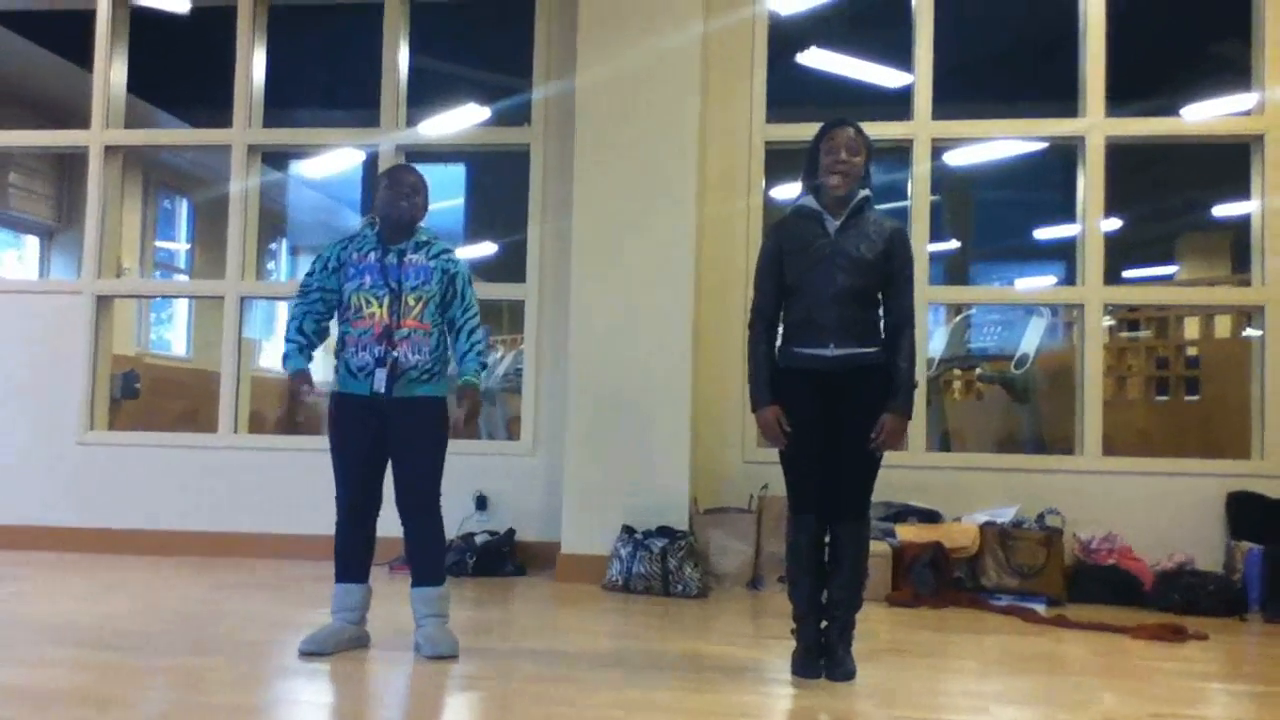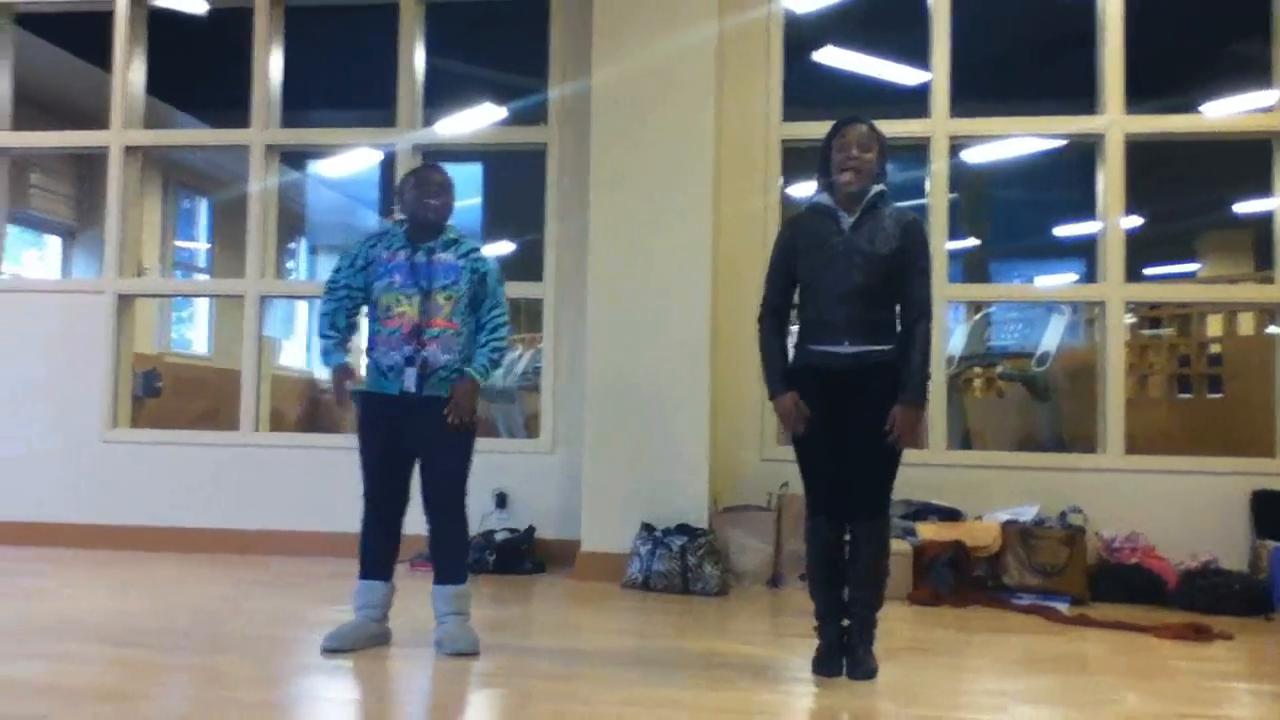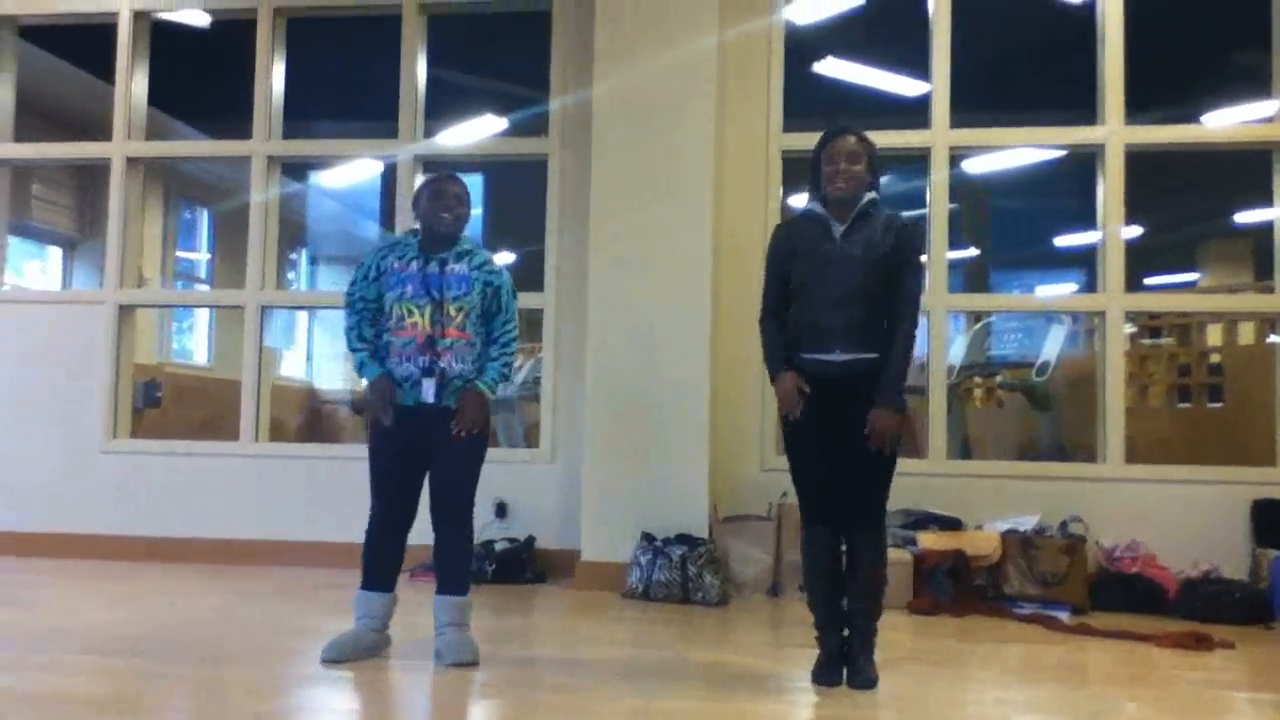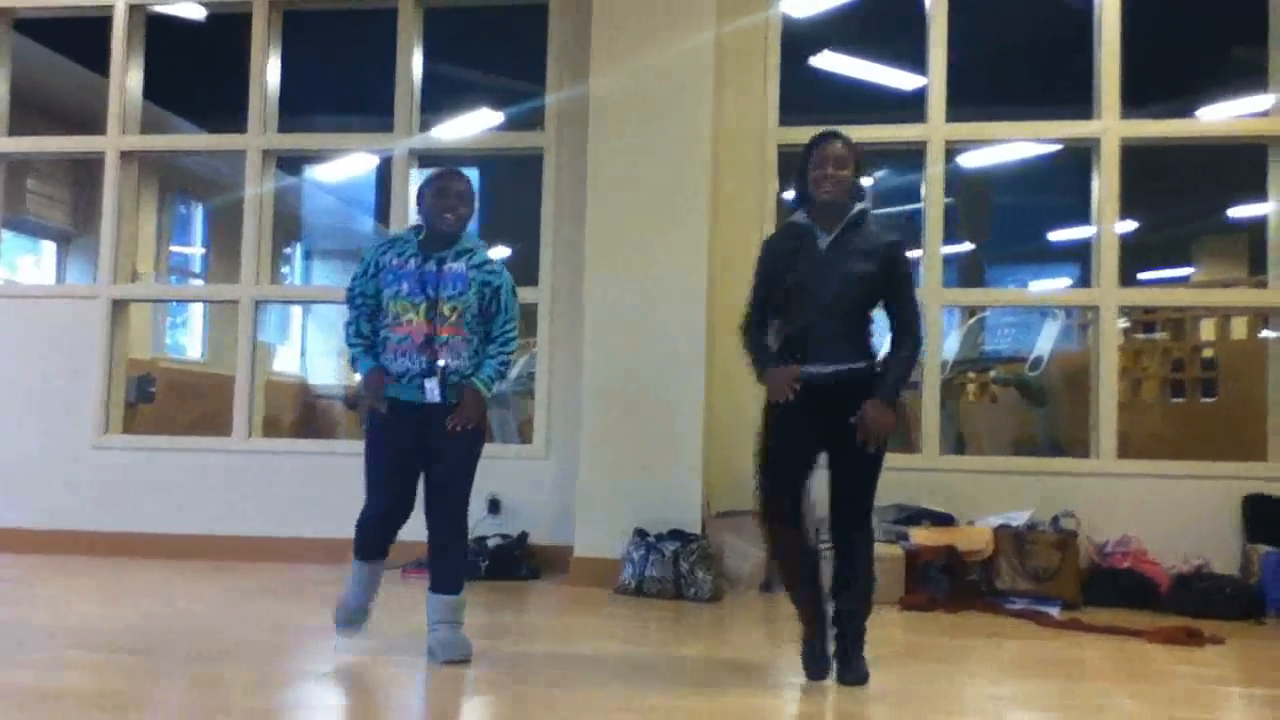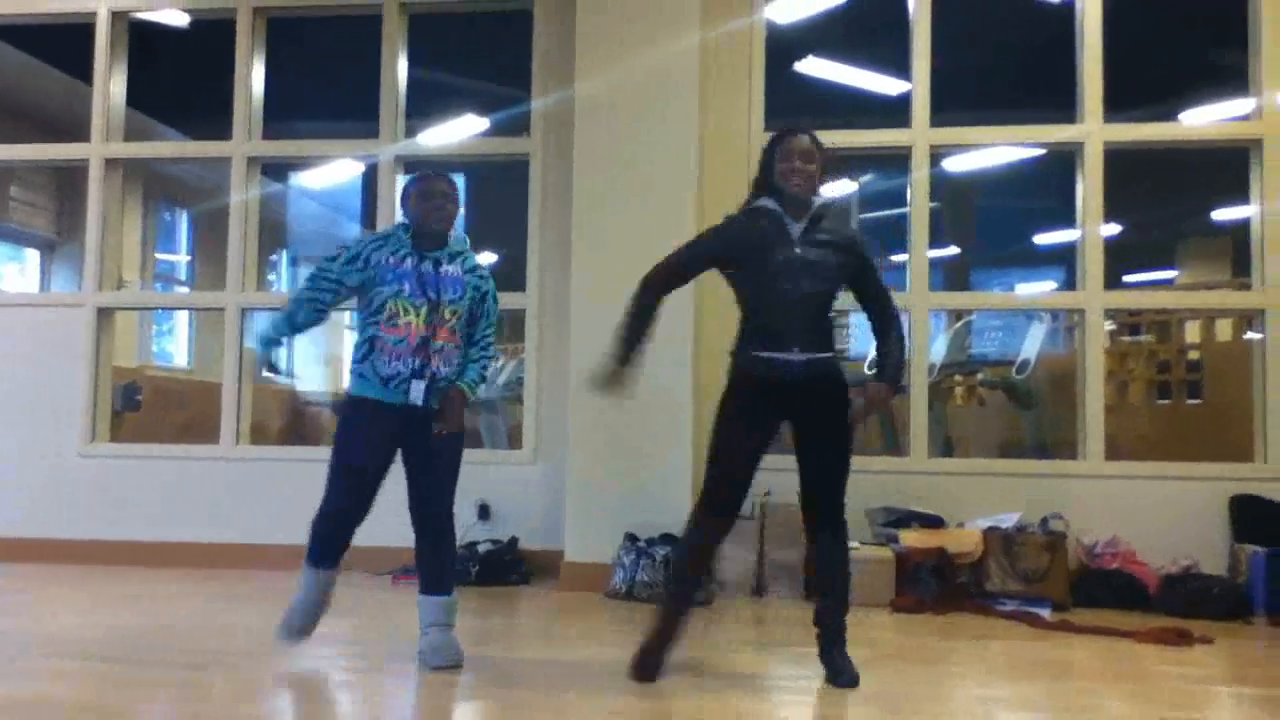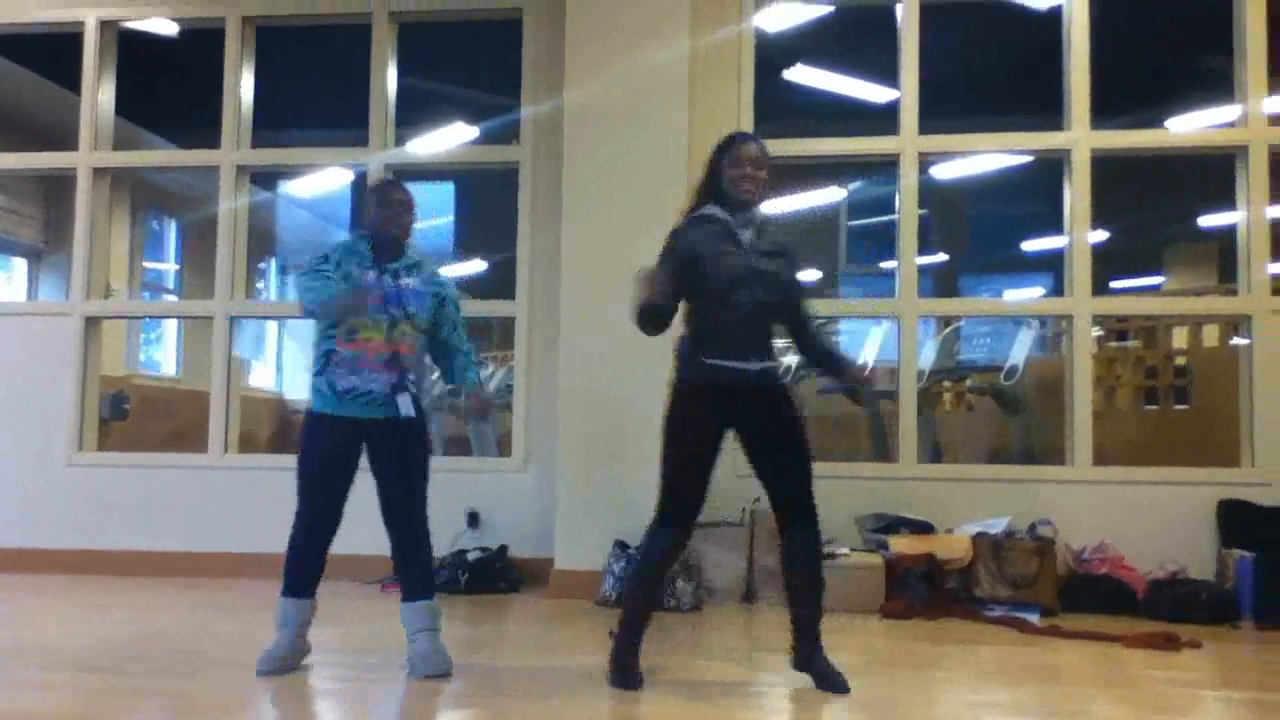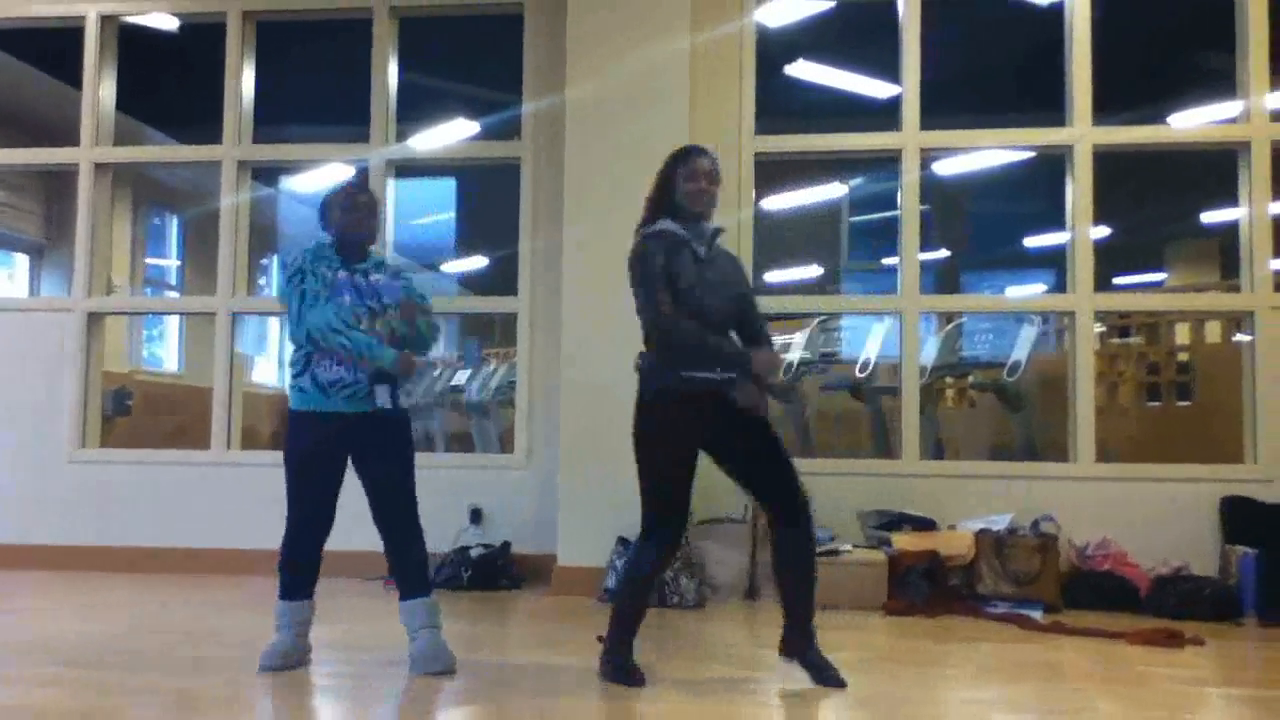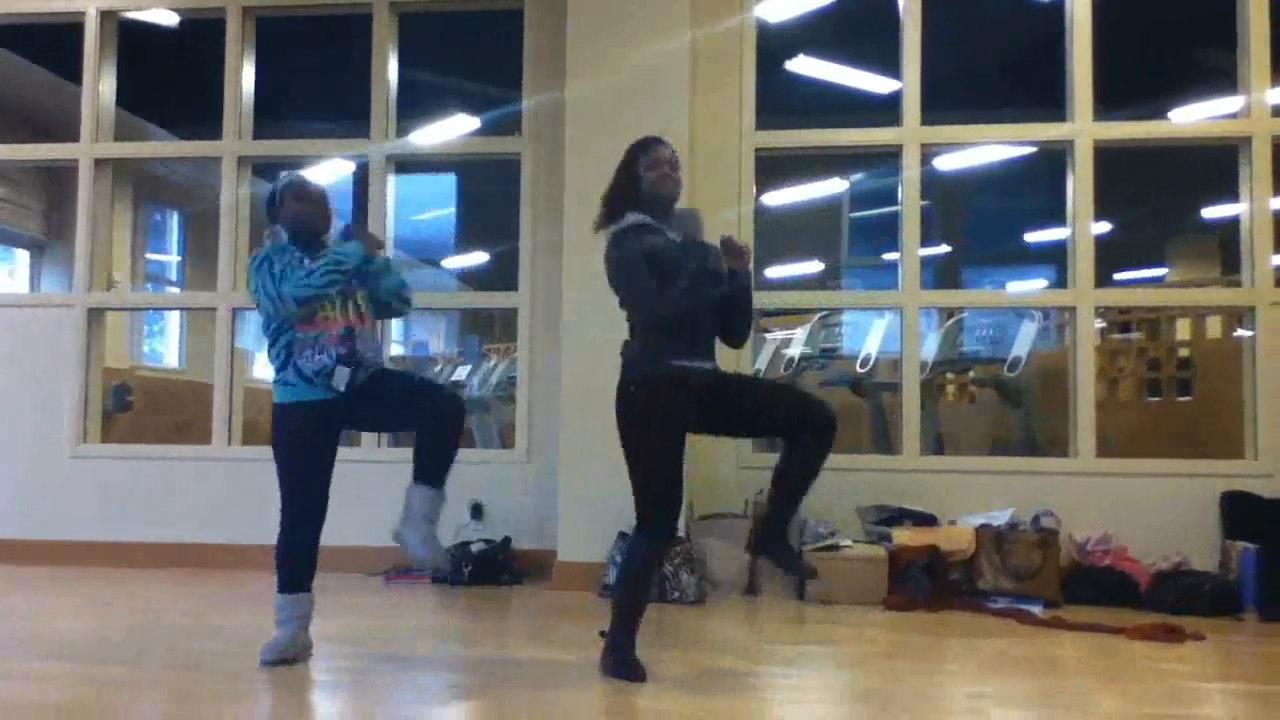
dt=0.2s
person 1, frame 1
left shoulder: (888, 234)
right shoulder: (785, 231)
left elbow: (901, 325)
right elbow: (763, 321)
left wrist: (900, 403)
right wrist: (763, 397)
left hip: (863, 383)
right hip: (800, 382)
left knee: (850, 512)
right knee: (806, 511)
left ankle: (840, 639)
right ankle: (806, 636)
person 1, frame 2
left shoulder: (904, 227)
right shoulder: (800, 228)
left elbow: (917, 317)
right elbow: (773, 314)
left wrist: (912, 396)
right wrist: (780, 386)
left hip: (878, 380)
right hip: (815, 380)
left knee: (869, 510)
right knee: (824, 509)
left ankle: (860, 637)
right ankle: (829, 635)
person 1, frame 3
left shoulder: (896, 232)
right shoulder: (792, 234)
left elbow: (904, 322)
right elbow: (774, 316)
left wrist: (890, 399)
right wrist: (781, 372)
left hip: (868, 389)
right hip: (809, 388)
left knee: (864, 519)
right knee: (818, 519)
left ankle: (861, 646)
right ankle: (830, 644)
person 1, frame 4
left shoulder: (881, 247)
right shoulder: (781, 244)
left elbow: (907, 332)
right elbow: (755, 324)
left wrist: (886, 397)
right wrist: (768, 368)
left hip: (857, 395)
right hip: (795, 393)
left knee: (851, 521)
right knee: (778, 512)
left ankle: (850, 643)
right ankle: (813, 625)
person 1, frame 5
left shoulder: (842, 241)
right shoulder: (741, 232)
left elbow: (884, 314)
right elbow: (657, 281)
left wrist: (889, 374)
right wrist: (624, 356)
left hip: (819, 388)
right hip: (754, 381)
left knee: (826, 517)
right knee: (717, 506)
left ankle: (833, 645)
right ankle: (664, 631)
person 1, frame 6
left shoulder: (775, 250)
right shoulder: (692, 237)
left elbow: (799, 329)
right elbow: (655, 322)
left wrist: (846, 371)
right wrist: (650, 301)
left hip: (763, 390)
right hip: (704, 390)
left knee: (799, 517)
right knee: (675, 518)
left ankle: (809, 648)
right ankle: (625, 645)
person 1, frame 7
left shoulder: (724, 259)
right shoulder: (652, 251)
left elbow: (754, 334)
right elbow: (662, 330)
left wrist: (752, 381)
right wrist: (739, 357)
left hip: (726, 401)
right hip: (669, 403)
left knee: (791, 509)
right knee: (663, 530)
left ankle: (800, 640)
right ankle: (617, 647)
person 1, frame 8
left shoulder: (696, 246)
right shoulder: (626, 245)
left elbow: (735, 333)
right elbow: (654, 313)
left wrist: (738, 276)
right wrist: (709, 269)
left hip: (705, 384)
right hip: (651, 390)
left knee: (815, 420)
right knee: (658, 520)
left ankle: (771, 533)
right ankle: (618, 644)
person 2, frame 1
left shoulder: (444, 261)
right shoulder: (342, 254)
left elbow: (466, 324)
right elbow: (310, 311)
left wrist: (470, 378)
right wrist: (297, 363)
left hip: (421, 401)
right hip: (354, 400)
left knee: (420, 507)
right knee: (354, 507)
left ankle: (431, 621)
right ankle: (348, 619)
person 2, frame 2
left shoulder: (473, 260)
right shoulder: (372, 251)
left elbow: (494, 323)
right elbow: (337, 304)
left wrist: (474, 377)
right wrist: (336, 358)
left hip: (447, 399)
right hip: (384, 397)
left knee: (445, 505)
right knee: (381, 505)
left ankle: (452, 617)
right ankle: (370, 616)
person 2, frame 3
left shoulder: (487, 271)
right shoulder: (385, 261)
left elbow: (505, 337)
right elbow: (358, 321)
left wrist: (482, 389)
right wrist: (373, 375)
left hip: (460, 410)
right hip: (397, 408)
left knee: (453, 517)
right knee: (388, 514)
left ankle: (452, 627)
right ankle: (371, 626)
person 2, frame 4
left shoulder: (488, 270)
right shoulder: (385, 256)
left elbow: (504, 337)
right elbow: (359, 315)
left wrist: (480, 386)
right wrist: (368, 368)
left hip: (457, 406)
right hip: (395, 402)
left knee: (448, 513)
right knee: (386, 504)
left ankle: (445, 624)
right ankle: (361, 583)
person 2, frame 5
left shoulder: (473, 273)
right shoulder: (372, 253)
left elbow: (483, 340)
right elbow: (319, 291)
left wrist: (462, 389)
right wrist: (273, 336)
left hip: (437, 410)
right hip: (373, 401)
left knee: (433, 516)
right knee: (345, 502)
left ankle: (437, 629)
right ankle: (314, 588)
person 2, frame 6
left shoulder: (429, 282)
right shoulder: (333, 263)
left elbow: (451, 347)
right elbow: (317, 294)
left wrist: (470, 385)
right wrist: (344, 300)
left hip: (400, 418)
right hip: (334, 417)
left knee: (408, 525)
right knee: (314, 523)
left ankle: (423, 637)
right ankle: (291, 635)
person 2, frame 7
left shoulder: (391, 276)
right shoulder: (306, 270)
left elbow: (426, 340)
right elbow: (318, 325)
left wrist: (415, 322)
right wrist: (384, 356)
left hip: (381, 412)
right hip: (317, 413)
left knee: (400, 519)
right knee: (307, 522)
left ankle: (425, 635)
right ankle: (292, 635)
person 2, frame 8
left shoulder: (352, 255)
right shoulder: (269, 263)
left elbow: (397, 301)
right elbow: (294, 298)
left wrist: (362, 255)
right wrist: (353, 255)
left hip: (365, 384)
right hip: (302, 400)
left knee: (445, 408)
right knee: (301, 512)
left ankle: (417, 520)
right ankle: (292, 628)
